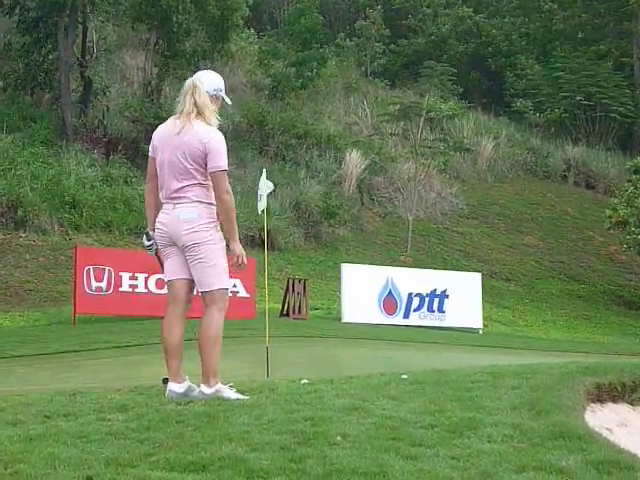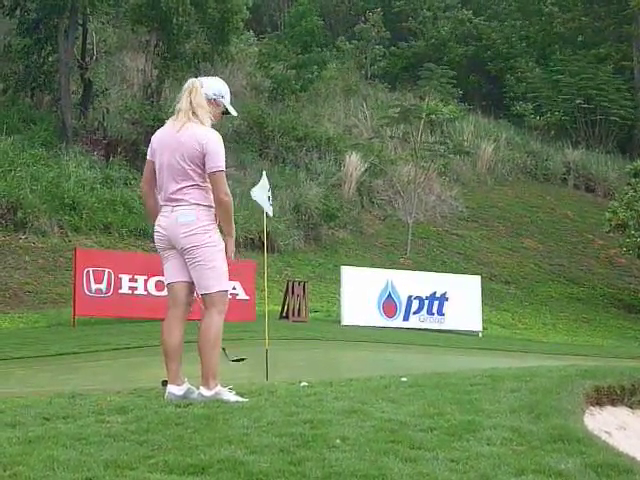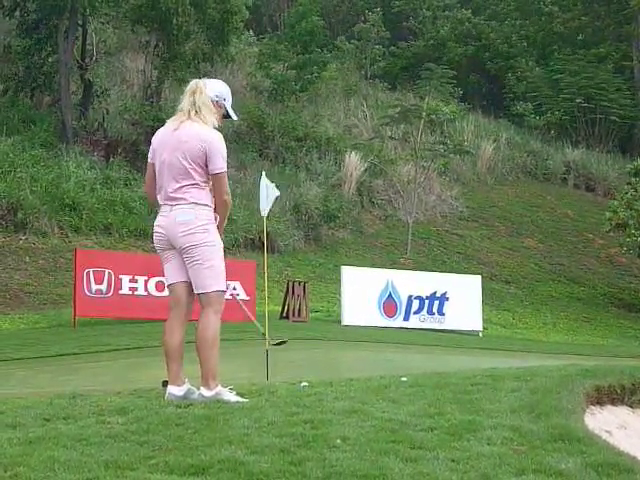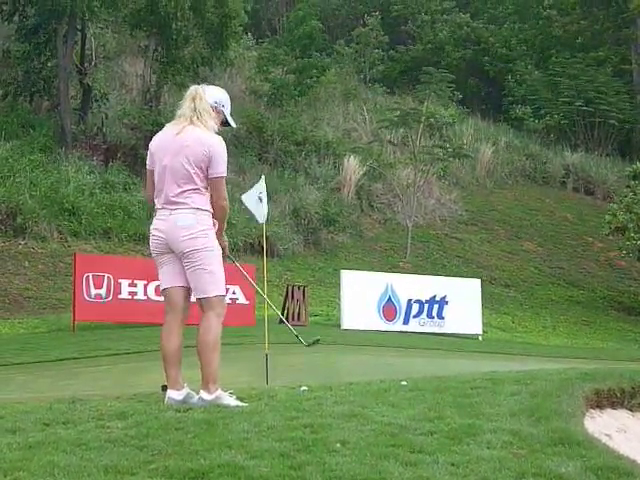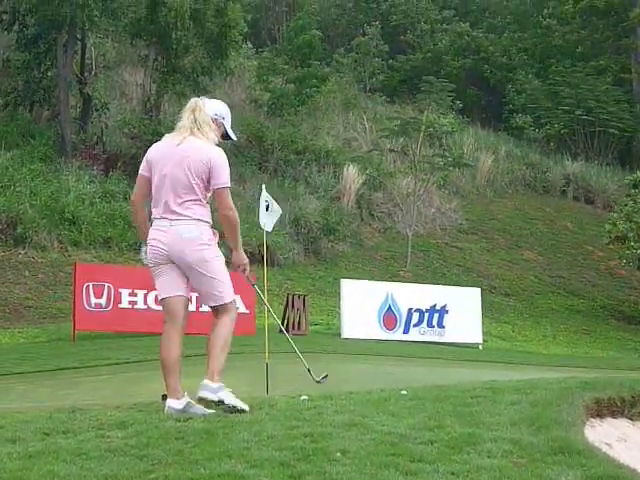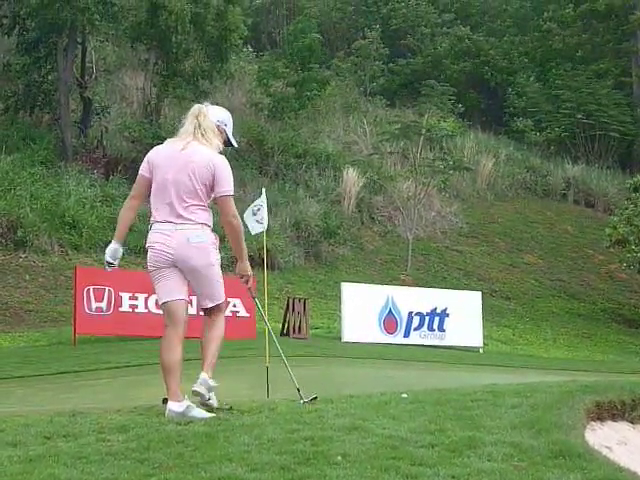
dt=0.2s
person 1, frame 1
left shoulder: (162, 131)
right shoulder: (210, 136)
left elbow: (151, 184)
right elbow: (223, 194)
left wrist: (151, 229)
right wrist: (234, 240)
left hip: (167, 221)
right hip: (198, 222)
left knee: (177, 303)
right knee: (216, 303)
left ankle: (176, 382)
right ankle: (210, 384)
person 1, frame 2
left shoulder: (161, 134)
right shoulder: (208, 137)
left elbow: (147, 186)
right elbow: (222, 195)
left wrist: (159, 221)
right wrist: (229, 237)
left hip: (166, 224)
right hip: (197, 223)
left knee: (177, 305)
right knee: (216, 305)
left ankle: (175, 385)
right ankle: (210, 387)
person 1, frame 3
left shoulder: (161, 134)
right shoulder: (210, 137)
left elbow: (150, 188)
right elbow: (222, 196)
right wrist: (218, 229)
left hip: (164, 223)
right hip: (196, 222)
left knee: (179, 306)
right knee: (212, 305)
left ankle: (176, 385)
right ankle: (210, 387)
person 1, frame 4
left shoulder: (159, 138)
right shoulder: (212, 142)
left elbow: (151, 193)
right elbow: (219, 200)
right wrist: (219, 234)
left hip: (161, 228)
right hip: (194, 226)
left knee: (175, 310)
right knee: (213, 309)
left ankle: (175, 390)
right ankle: (210, 390)
person 1, frame 5
left shoulder: (157, 149)
right shoulder: (213, 154)
left elbow: (138, 201)
right elbow: (227, 211)
left wrist: (145, 241)
right wrist: (238, 251)
left hip: (159, 238)
right hip: (194, 237)
left knee: (174, 320)
right knee: (226, 311)
left ankle: (175, 398)
right ankle: (213, 382)
person 1, frame 6
left shoulder: (158, 153)
right shoulder: (216, 160)
left elbow: (134, 200)
right elbow: (230, 218)
left wrist: (117, 242)
right wrist: (242, 260)
left hip: (160, 242)
right hip: (196, 241)
left knee: (175, 323)
right knee: (215, 313)
left ankle: (176, 400)
right ankle: (204, 379)
